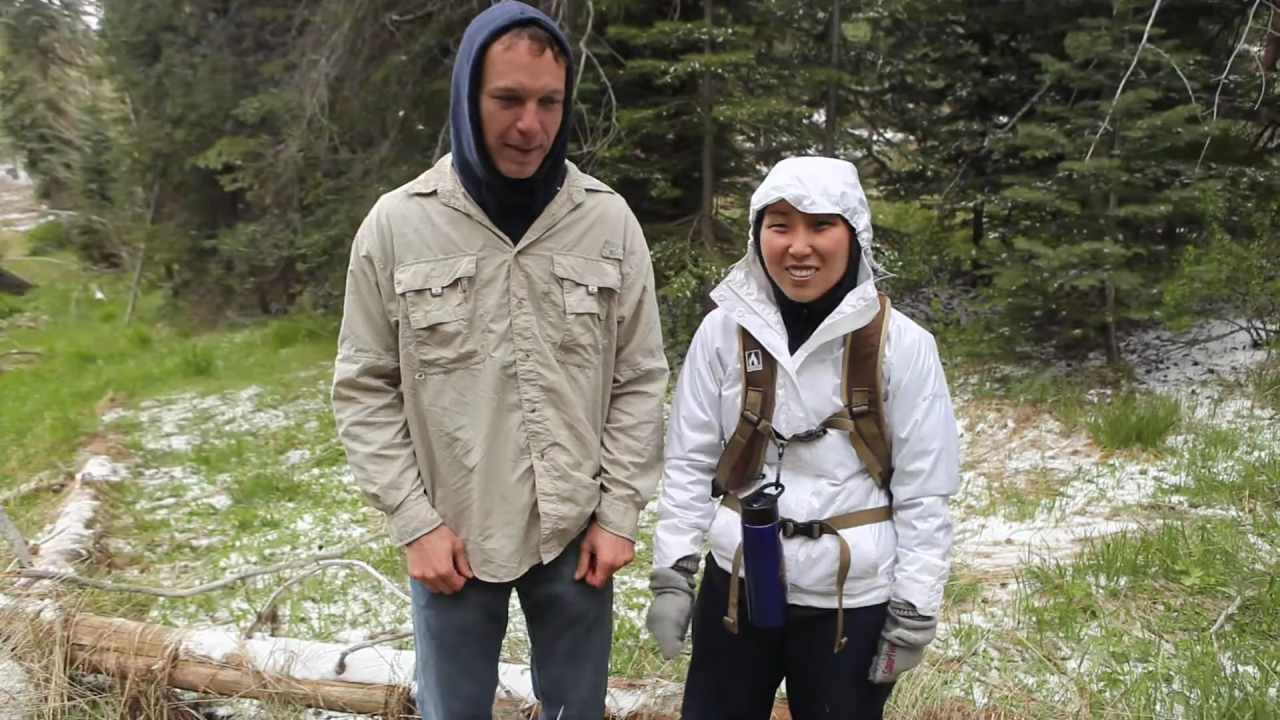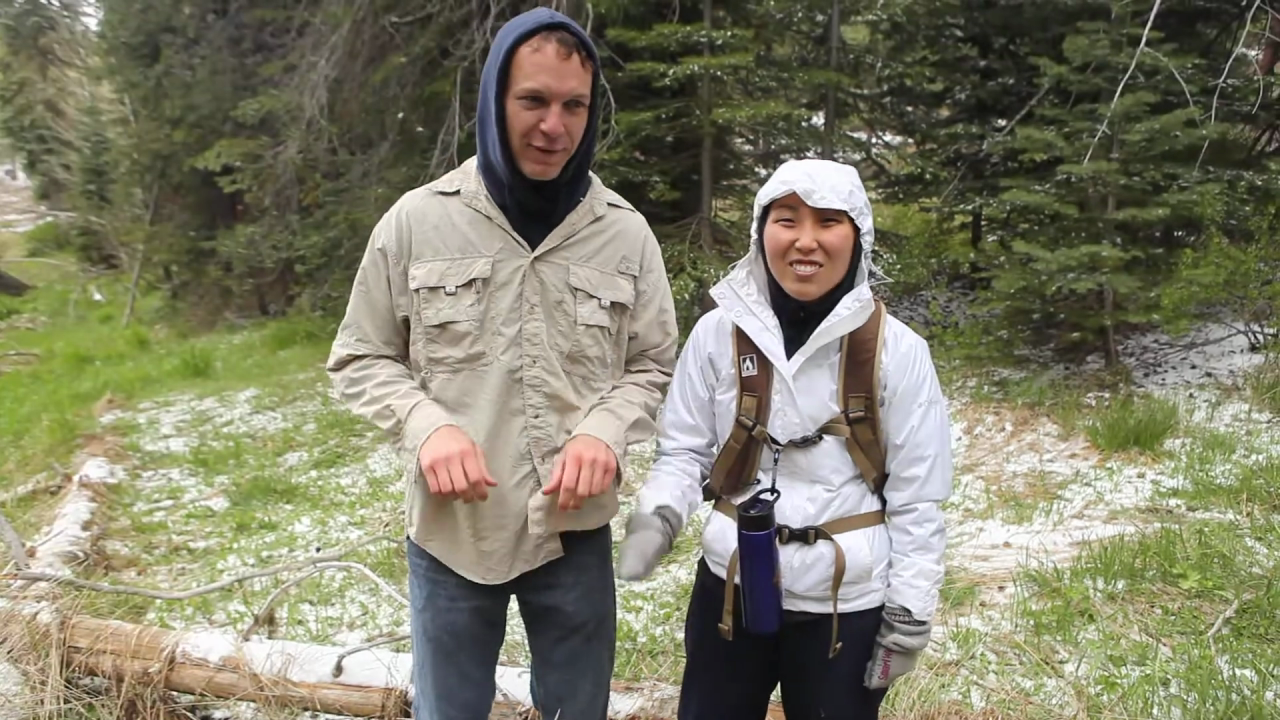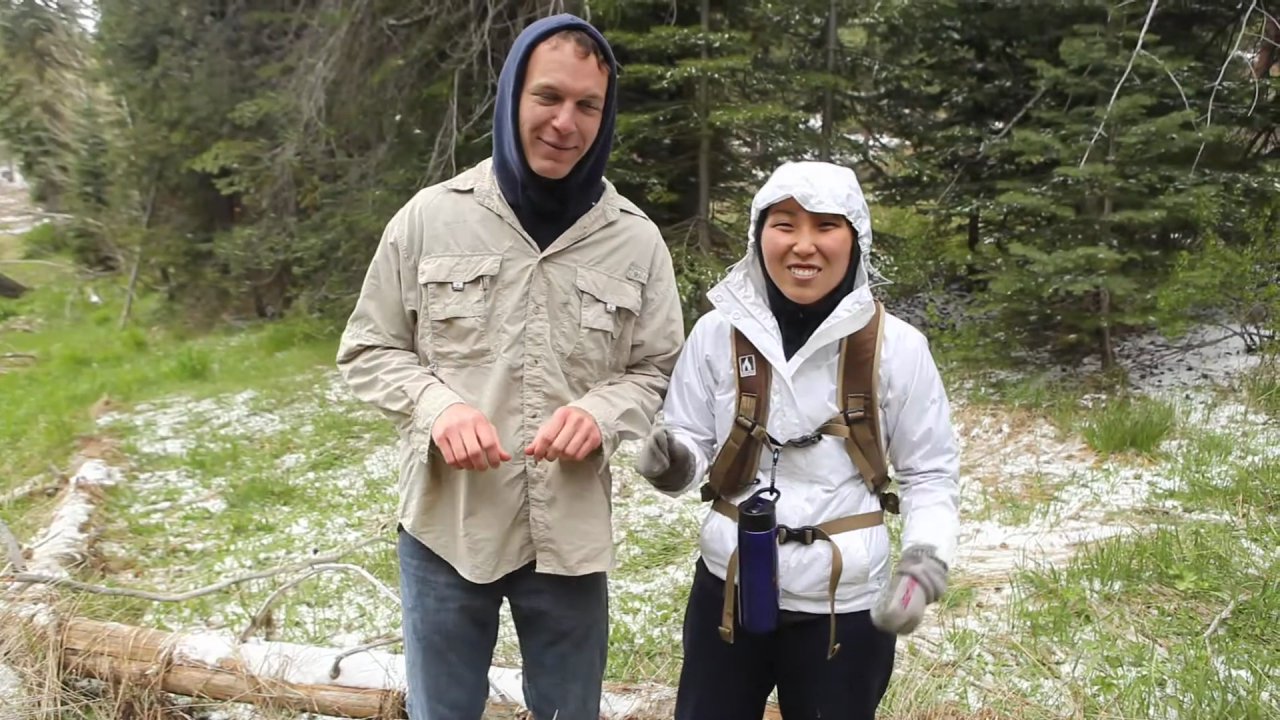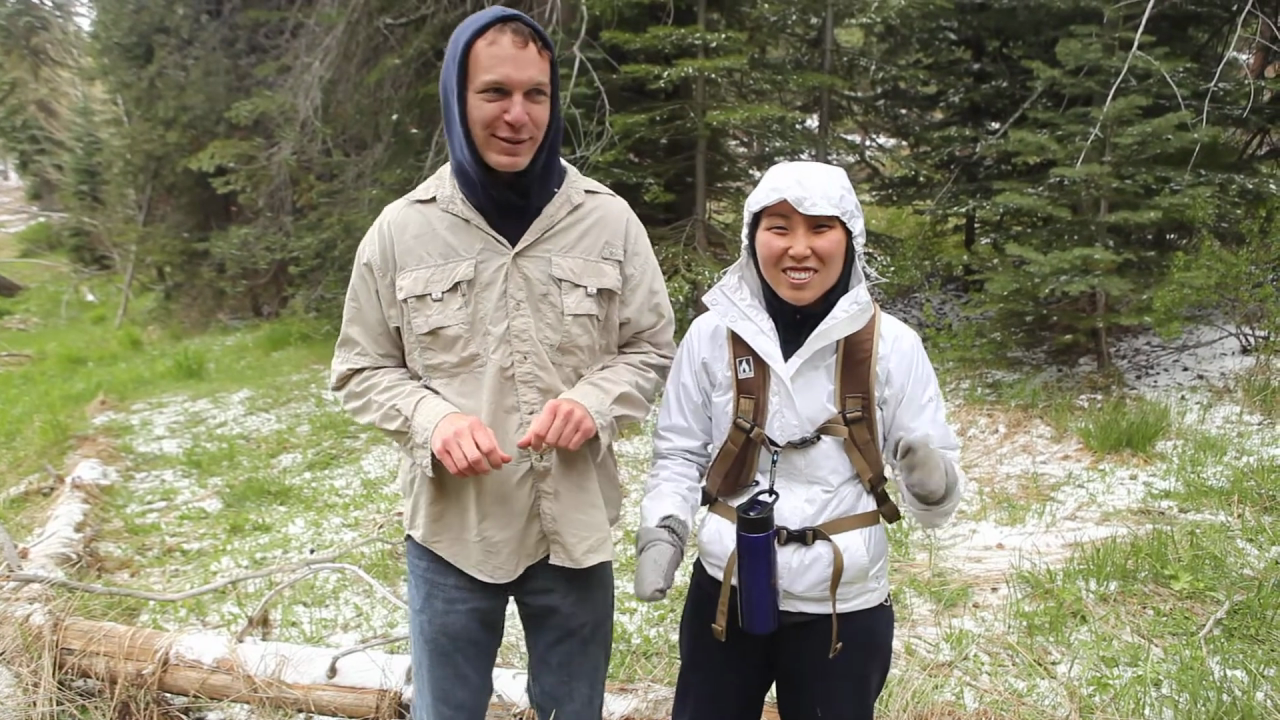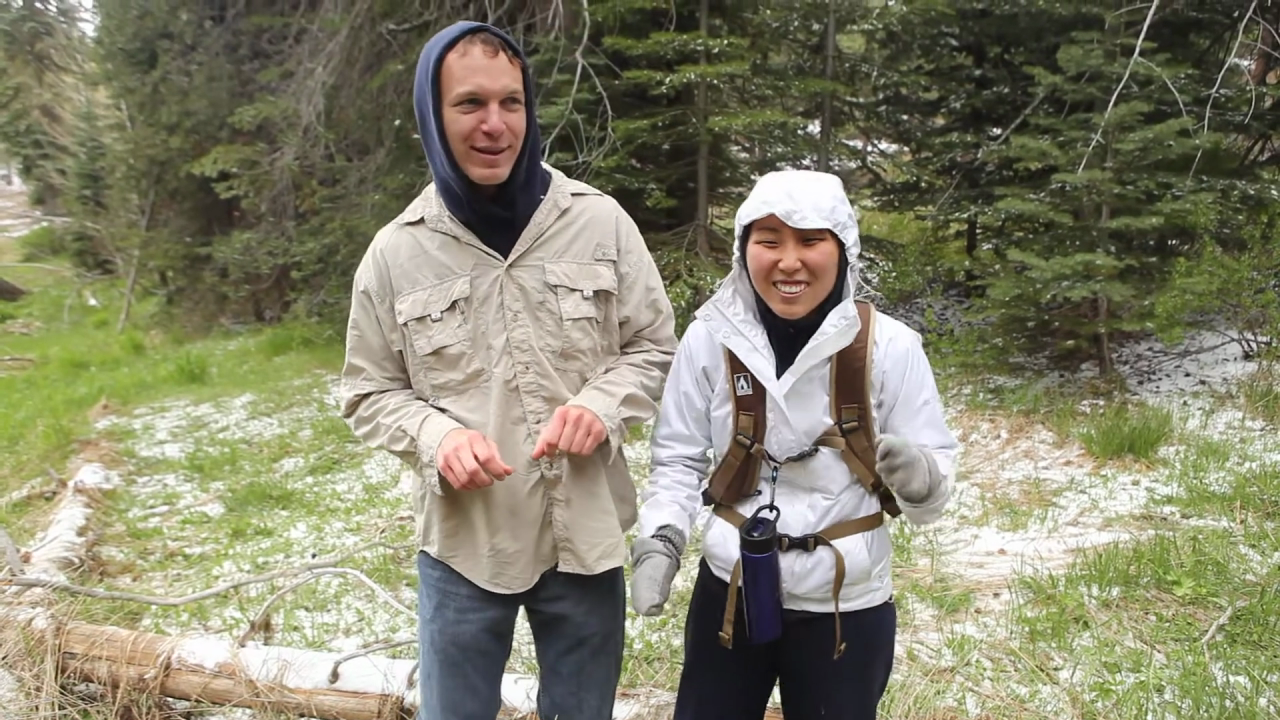
dt=0.5s
person 1, frame 1
left shoulder: (609, 221)
right shoulder: (396, 223)
left elbow: (640, 379)
right elbow: (365, 389)
left wrist: (620, 512)
right wrist: (414, 521)
left hip: (575, 528)
right hip: (453, 532)
person 1, frame 2
left shoulder: (625, 233)
right shoulder: (416, 220)
left elbow: (655, 367)
right elbow: (360, 357)
left wrist: (607, 432)
right wrist: (426, 426)
left hip: (576, 530)
right hip: (452, 531)
person 1, frame 3
left shoulder: (635, 240)
right shoulder: (430, 216)
left elbow: (659, 372)
right elbow: (369, 349)
left wrist: (600, 413)
right wrist: (437, 404)
left hip: (568, 531)
right hip: (444, 526)
person 1, frame 4
left shoulder: (608, 221)
right shoulder: (400, 230)
left elbow: (651, 350)
right elbow: (362, 368)
left wrist: (594, 402)
right wrist: (432, 418)
left hip: (573, 525)
right hip: (451, 530)
person 1, frame 5
left shoulder: (600, 221)
right shoulder: (396, 253)
left elbow: (654, 347)
right elbow: (369, 393)
left wrist: (602, 405)
right wrist: (435, 436)
left hip: (586, 534)
right hip: (462, 542)
person 2, frame 1
left shoulder: (901, 345)
right shoulder: (725, 329)
left elbow: (925, 489)
right elbow: (690, 462)
left wrist: (913, 612)
right wrist: (673, 572)
left hip: (852, 598)
right hip: (737, 582)
person 2, frame 2
left shoulder: (896, 350)
right shoulder: (719, 332)
left elbow: (917, 497)
right elbow: (686, 449)
left wrist: (909, 618)
right wrist: (660, 515)
left hip: (846, 602)
right hip: (730, 586)
person 2, frame 3
left shoulder: (895, 348)
right shoulder: (718, 332)
left elbow: (931, 474)
right elbow: (689, 441)
left wrist: (924, 561)
right wrist: (670, 461)
left hip: (845, 602)
right hip: (729, 586)
person 2, frame 4
left shoulder: (891, 345)
right shoulder: (713, 333)
left elbow: (933, 471)
right elbow: (679, 453)
left wrist: (931, 481)
right wrist: (662, 532)
left hip: (843, 604)
right hip: (726, 589)
person 2, frame 5
left shoulder: (889, 347)
right shoulder: (710, 338)
left elbow: (932, 462)
right elbow: (678, 458)
left wrist: (918, 474)
right wrist: (659, 542)
left hip: (846, 604)
right hip: (731, 589)
